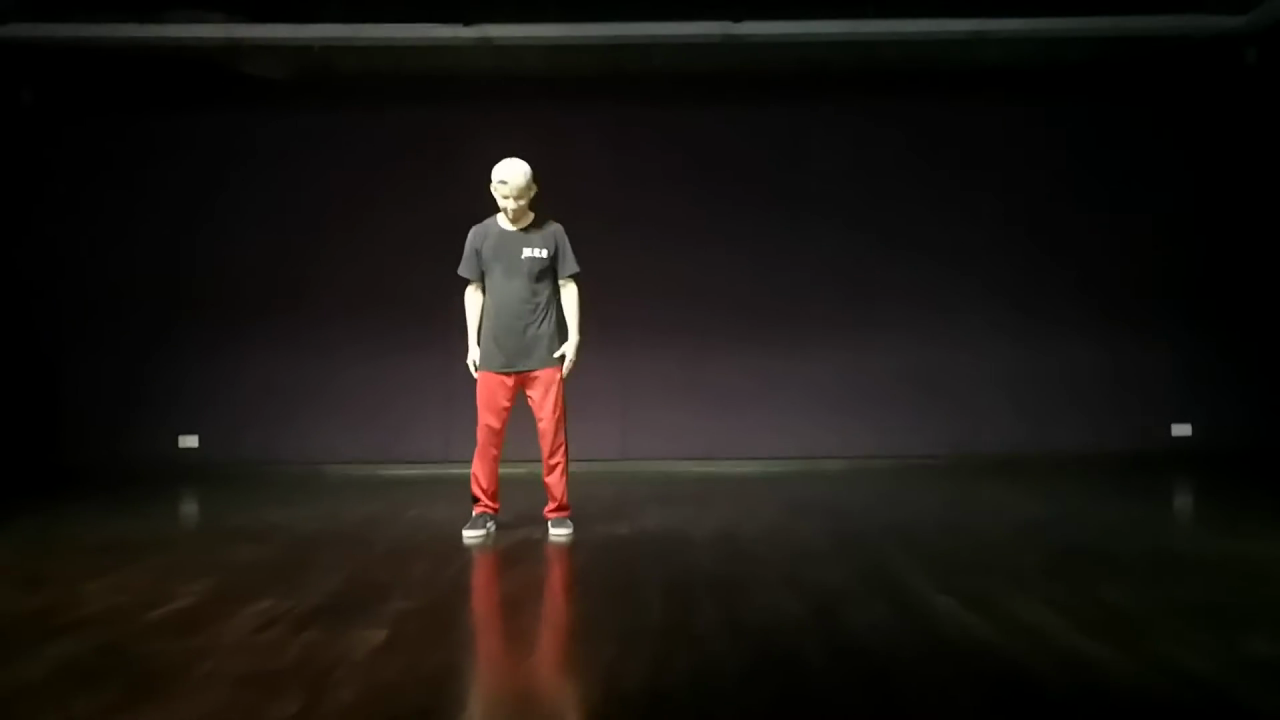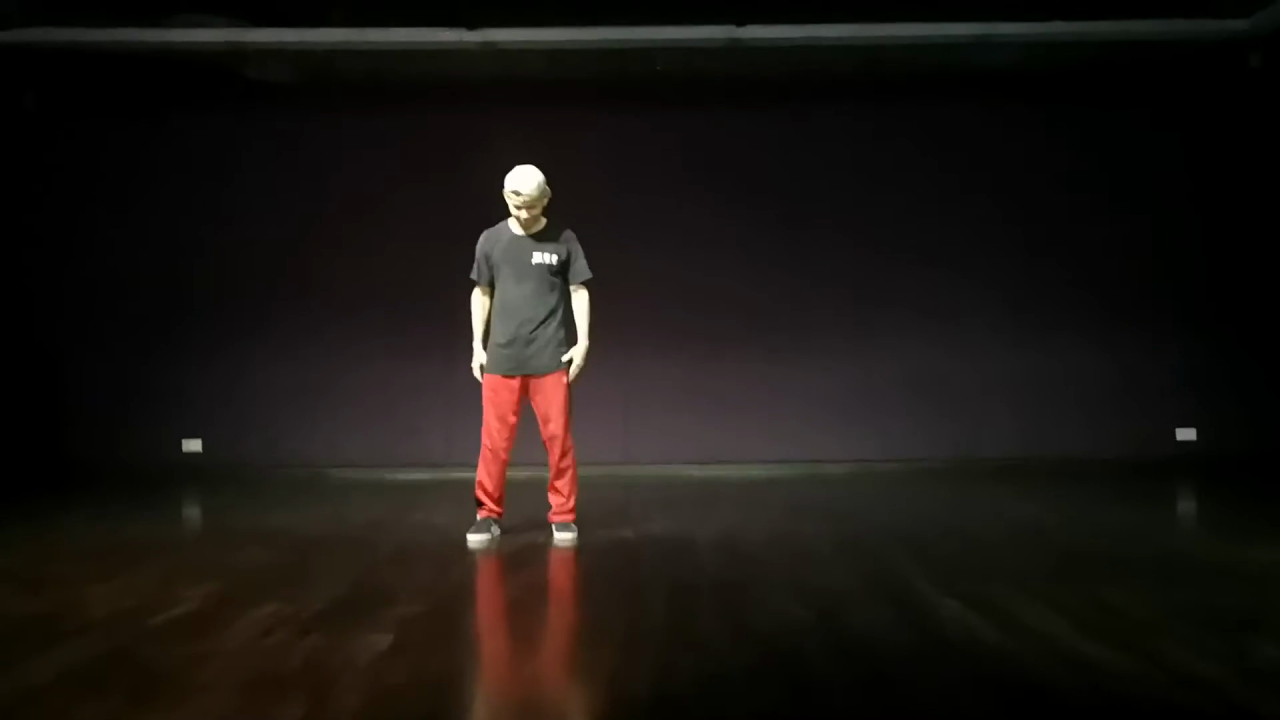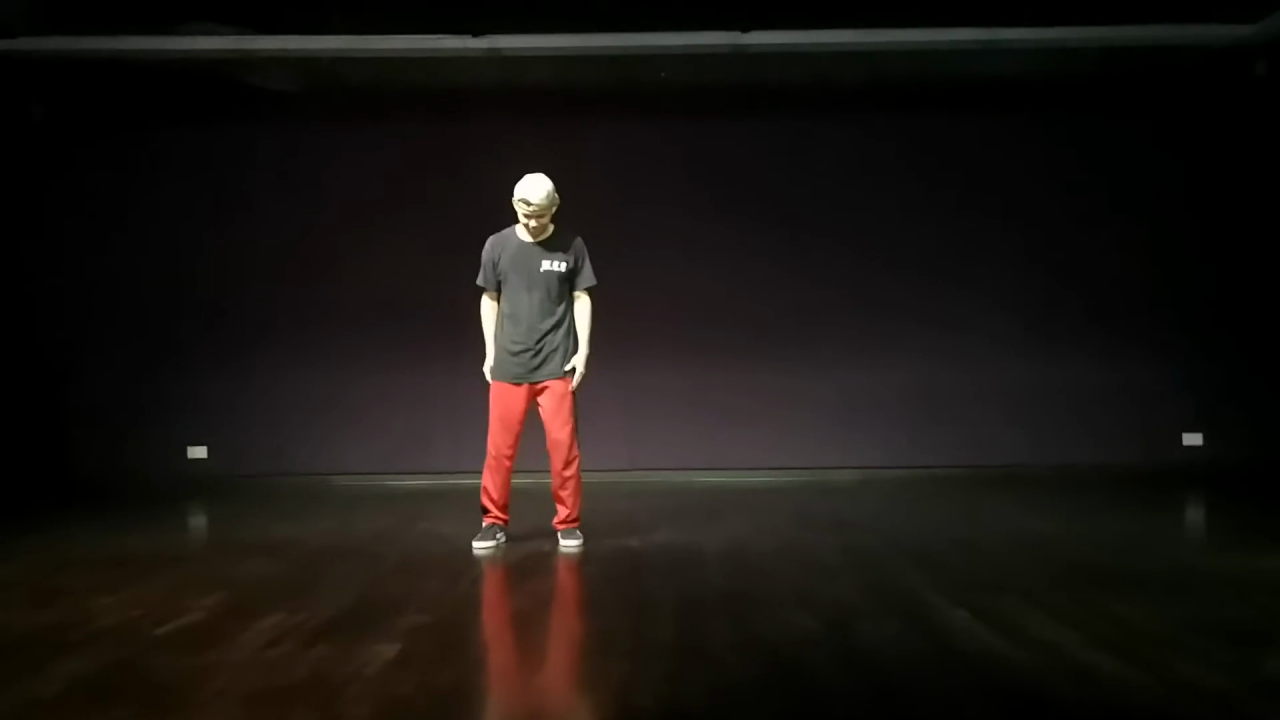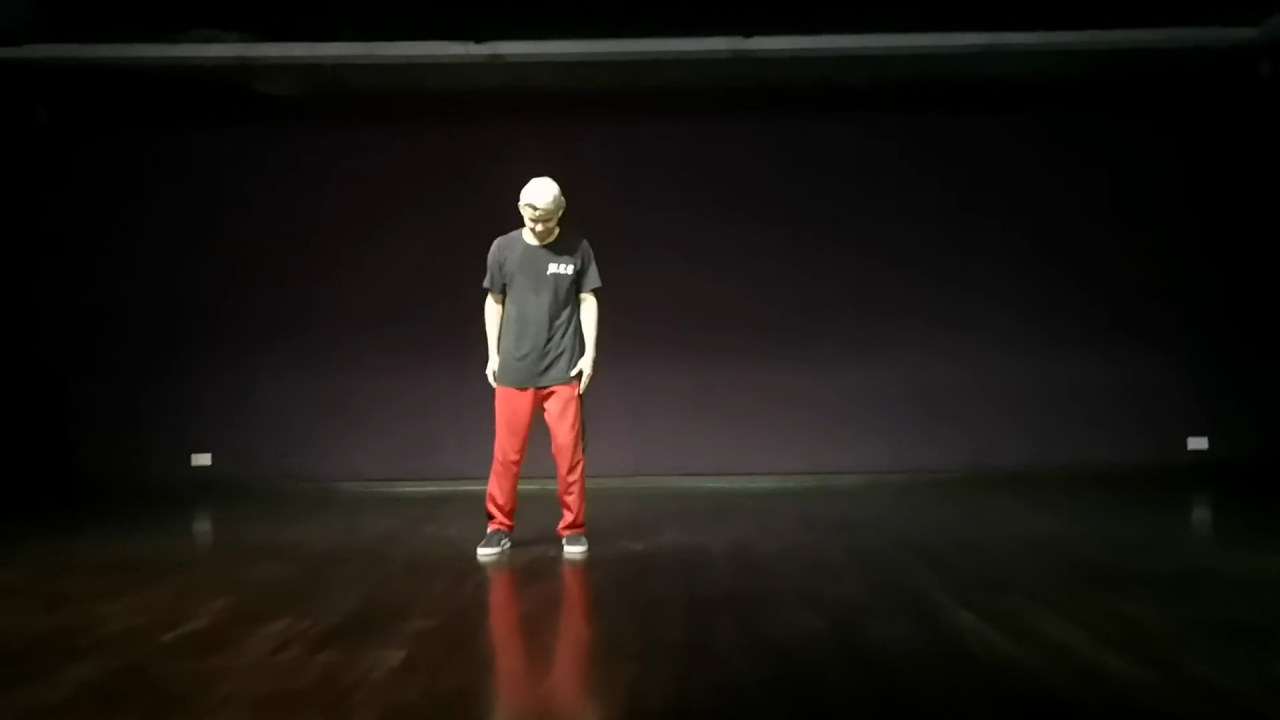
dt=0.2s
person 1, frame 1
left shoulder: (552, 233)
right shoulder: (480, 235)
left elbow: (567, 285)
right elbow: (474, 291)
left wrist: (574, 337)
right wrist: (472, 344)
left hip: (543, 353)
right hip: (495, 355)
left knee: (552, 434)
right knee: (488, 434)
left ankle: (557, 510)
right ankle: (484, 510)
person 1, frame 2
left shoulder: (563, 239)
right shoulder: (491, 240)
left elbow: (578, 291)
right elbow: (481, 293)
left wrist: (583, 341)
right wrist: (477, 346)
left hip: (550, 357)
right hip: (501, 358)
left knee: (557, 438)
right knee: (494, 440)
left ankle: (563, 514)
right ankle: (489, 514)
person 1, frame 3
left shoulder: (571, 246)
right shoulder: (497, 246)
left elbow: (582, 299)
right elbow: (489, 299)
left wrist: (583, 350)
right wrist: (490, 350)
left hip: (557, 364)
right hip: (509, 364)
left knee: (562, 445)
right knee: (500, 446)
left ankle: (568, 522)
right ankle: (494, 521)
person 1, frame 4
left shoulder: (578, 249)
right shoulder: (502, 248)
left elbow: (588, 302)
right elbow: (494, 302)
left wrist: (589, 352)
right wrist: (492, 356)
left hip: (563, 369)
right hip: (514, 370)
left knee: (568, 451)
right knee: (506, 452)
left ankle: (572, 528)
right ankle: (499, 528)
